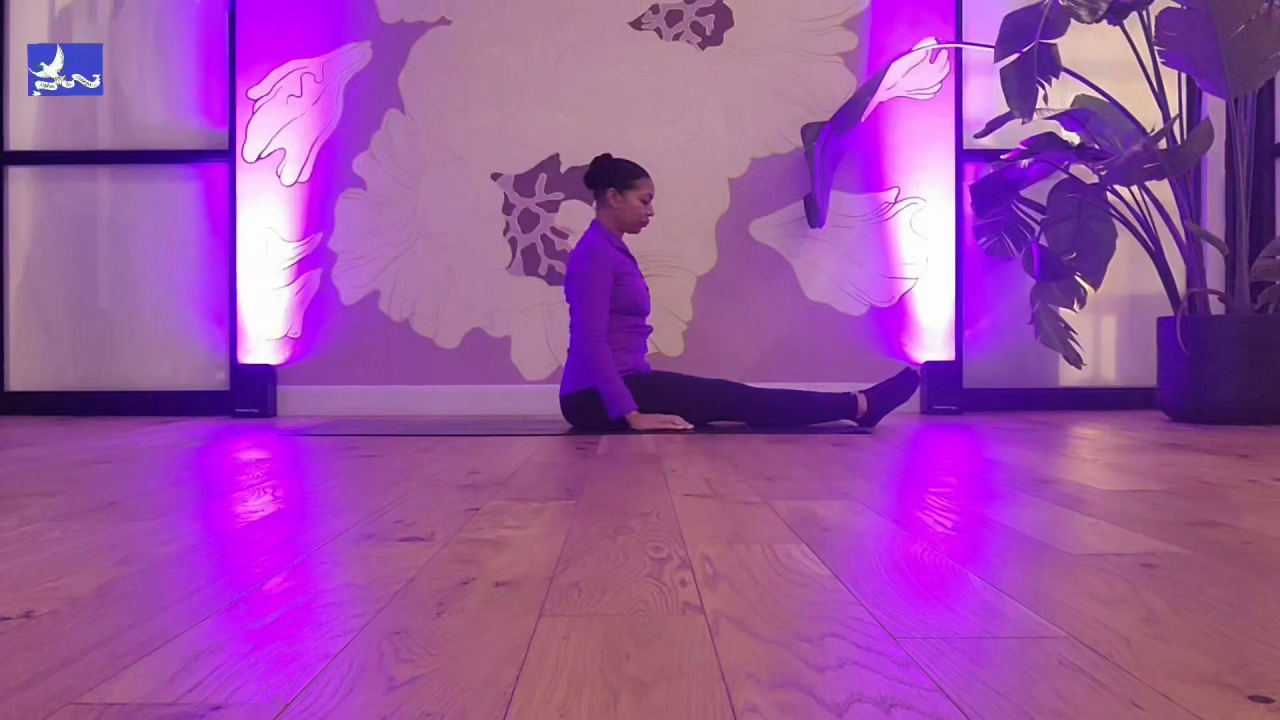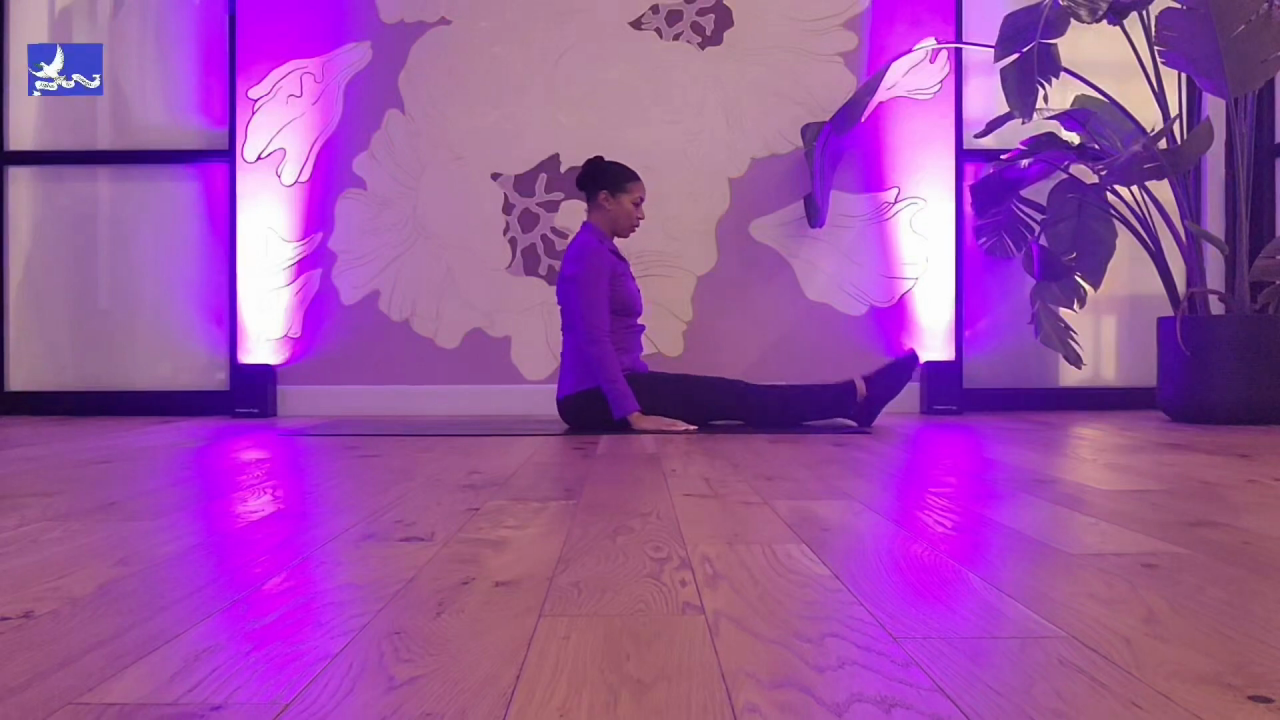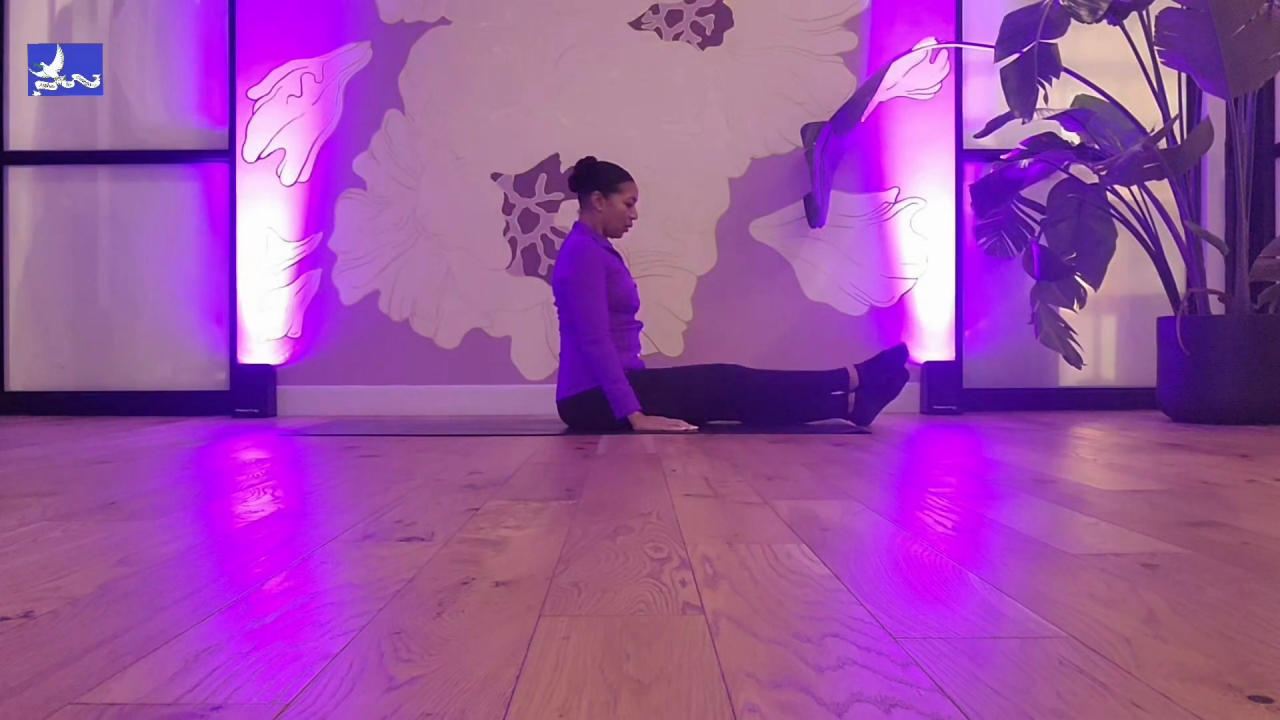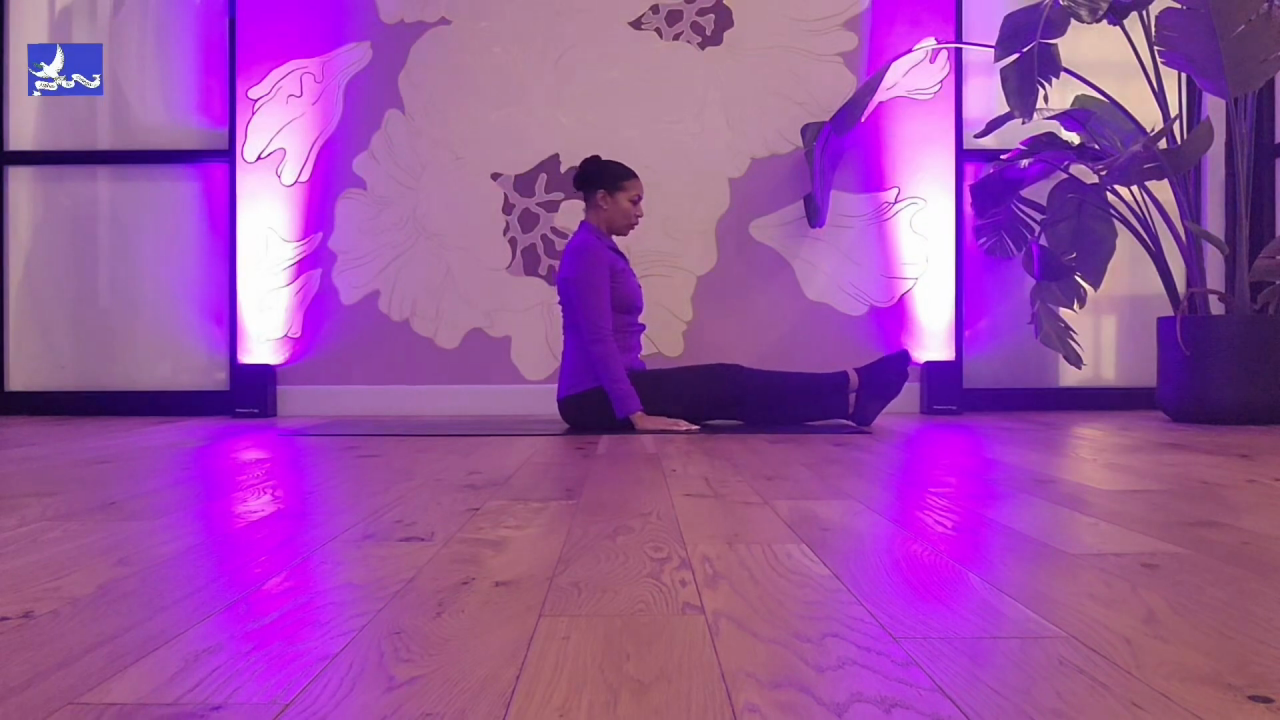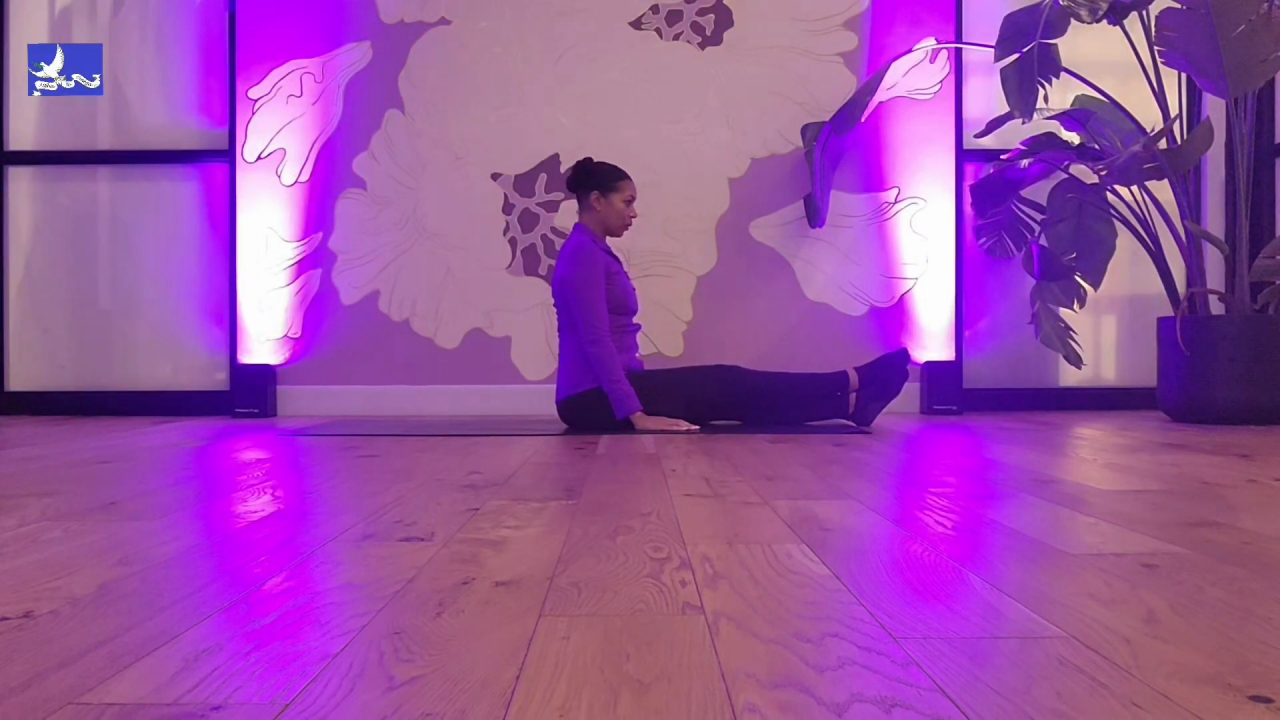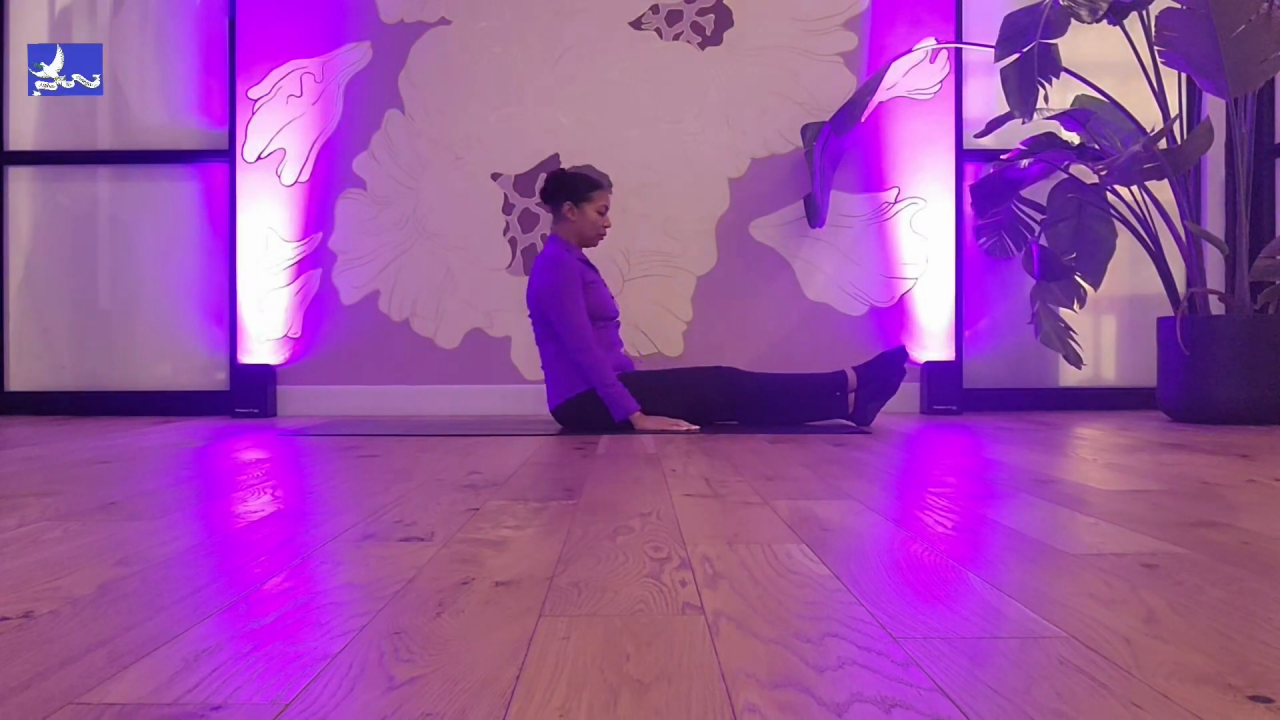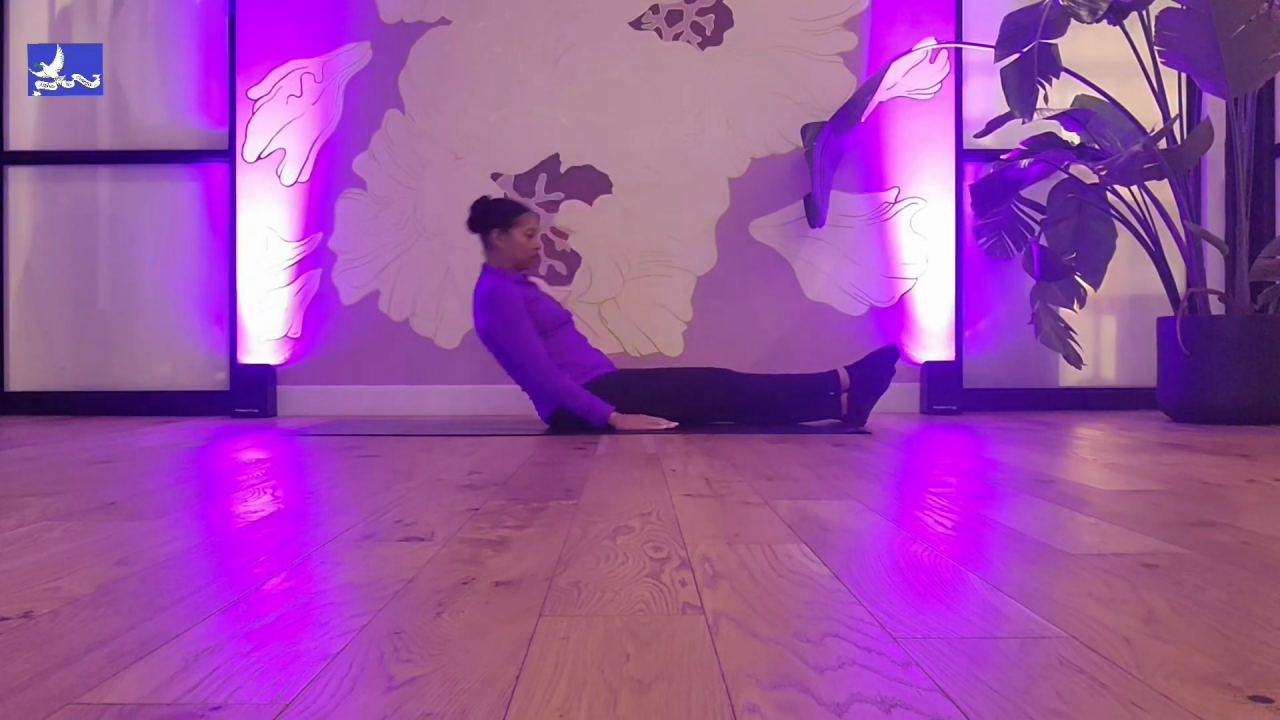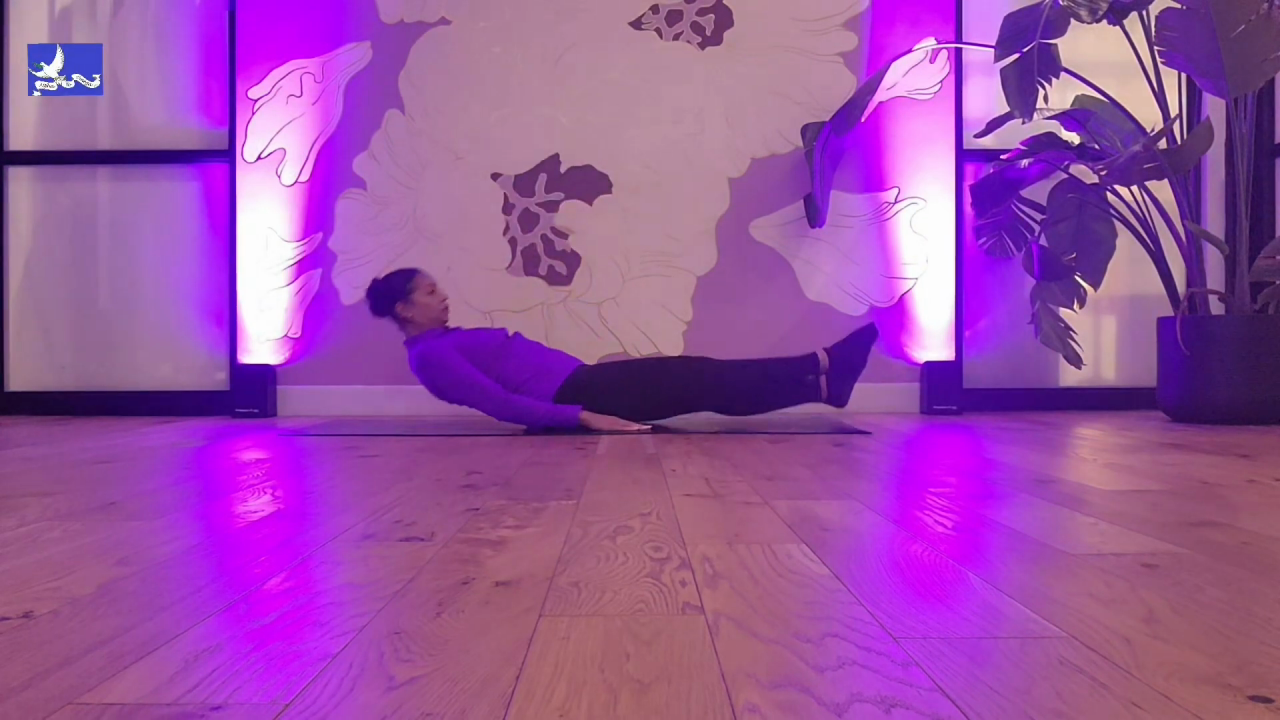
dt=0.5s
person 1, frame 1
left shoulder: (611, 250)
right shoulder: (596, 252)
right elbow: (591, 341)
left wrist: (639, 400)
right wrist: (631, 414)
left hip: (618, 388)
right hip: (597, 400)
left knee: (730, 396)
right knee: (731, 399)
left ankle: (855, 405)
right ankle: (859, 406)
person 1, frame 2
left shoulder: (601, 252)
right shoulder: (589, 253)
right elbow: (594, 341)
left wrist: (641, 401)
right wrist: (634, 415)
left hip: (608, 393)
right hip: (594, 400)
left knee: (729, 396)
right knee: (730, 395)
left ankle: (852, 402)
right ankle: (857, 393)
person 1, frame 3
left shoulder: (596, 251)
right shoulder: (583, 252)
right elbow: (595, 341)
left wrist: (641, 401)
right wrist: (635, 414)
left hip: (605, 394)
right hip: (595, 400)
left knee: (730, 396)
right knee: (727, 382)
left ankle: (850, 404)
right ankle: (853, 378)
person 1, frame 4
left shoulder: (601, 250)
right shoulder: (588, 251)
right elbow: (598, 339)
left wrist: (643, 399)
right wrist: (636, 414)
left hip: (608, 393)
right hip: (595, 400)
left knee: (728, 393)
right knee: (727, 381)
left ankle: (850, 403)
right ankle: (851, 382)
person 1, frame 5
left shoulder: (594, 252)
right shoulder: (582, 254)
right elbow: (595, 341)
left wrist: (640, 399)
right wrist: (636, 413)
left hip: (604, 394)
right hip: (594, 399)
left knee: (726, 391)
right knee: (726, 384)
left ankle: (849, 399)
right ankle: (851, 384)
person 1, frame 6
left shoulder: (571, 262)
right shoulder: (556, 264)
right elbow: (583, 349)
left wrist: (636, 400)
right wrist: (634, 415)
left hip: (599, 395)
right hip: (588, 403)
left knee: (725, 387)
right knee: (724, 388)
left ankle: (848, 398)
right ankle: (848, 388)
person 1, frame 7
left shoulder: (513, 286)
right shoulder: (497, 294)
right elbow: (539, 373)
left wrist: (613, 404)
right wrist: (612, 416)
left hip: (593, 391)
right hip: (578, 408)
left knee: (713, 386)
right knee: (714, 389)
left ankle: (840, 392)
right ankle: (840, 391)
person 1, frame 8
left shoulder: (448, 343)
right shoulder: (431, 356)
right elbow: (500, 403)
left wrist: (592, 405)
right wrist: (583, 416)
left hip: (577, 386)
right hip: (573, 394)
left knee: (697, 373)
right knee: (699, 380)
left ankle: (820, 374)
right ankle: (821, 376)
